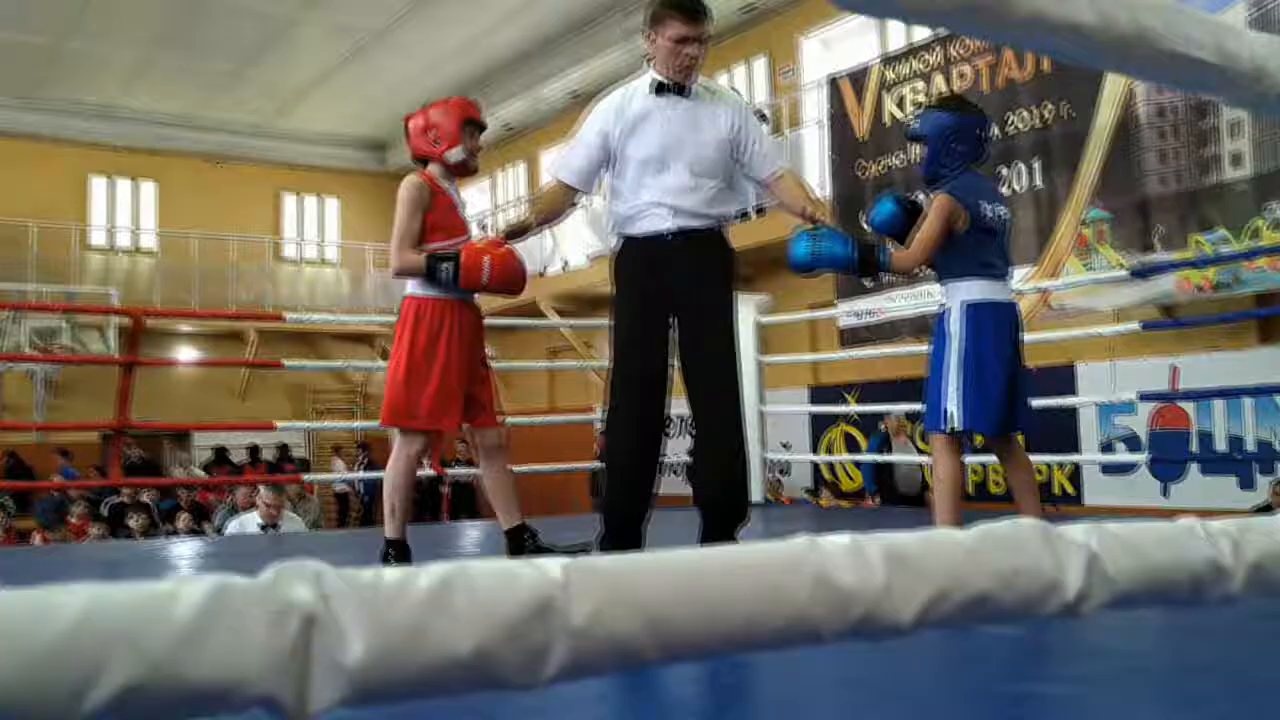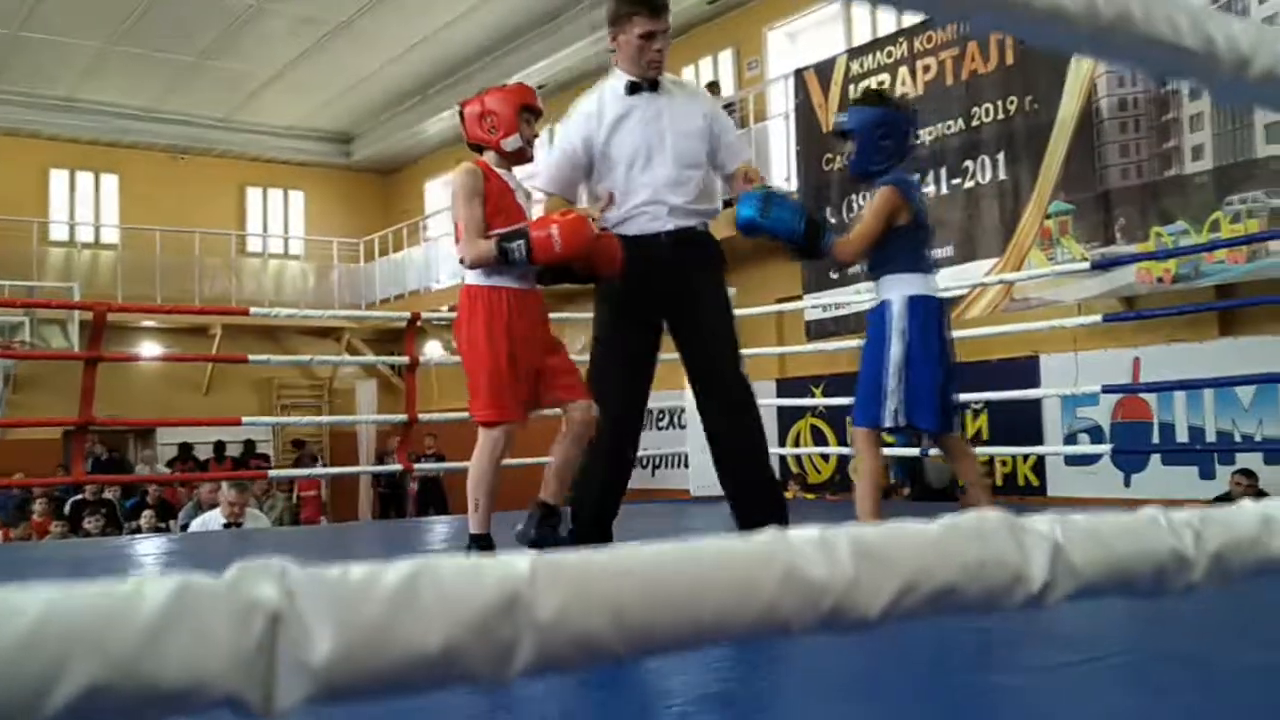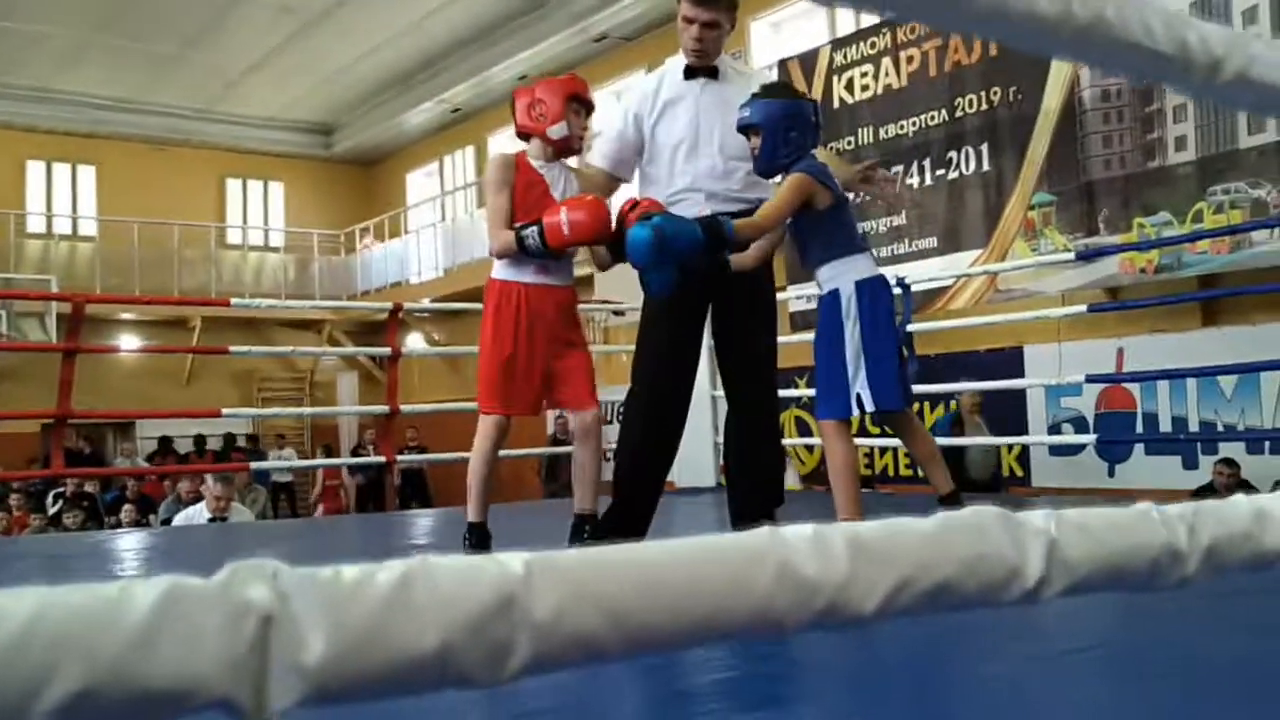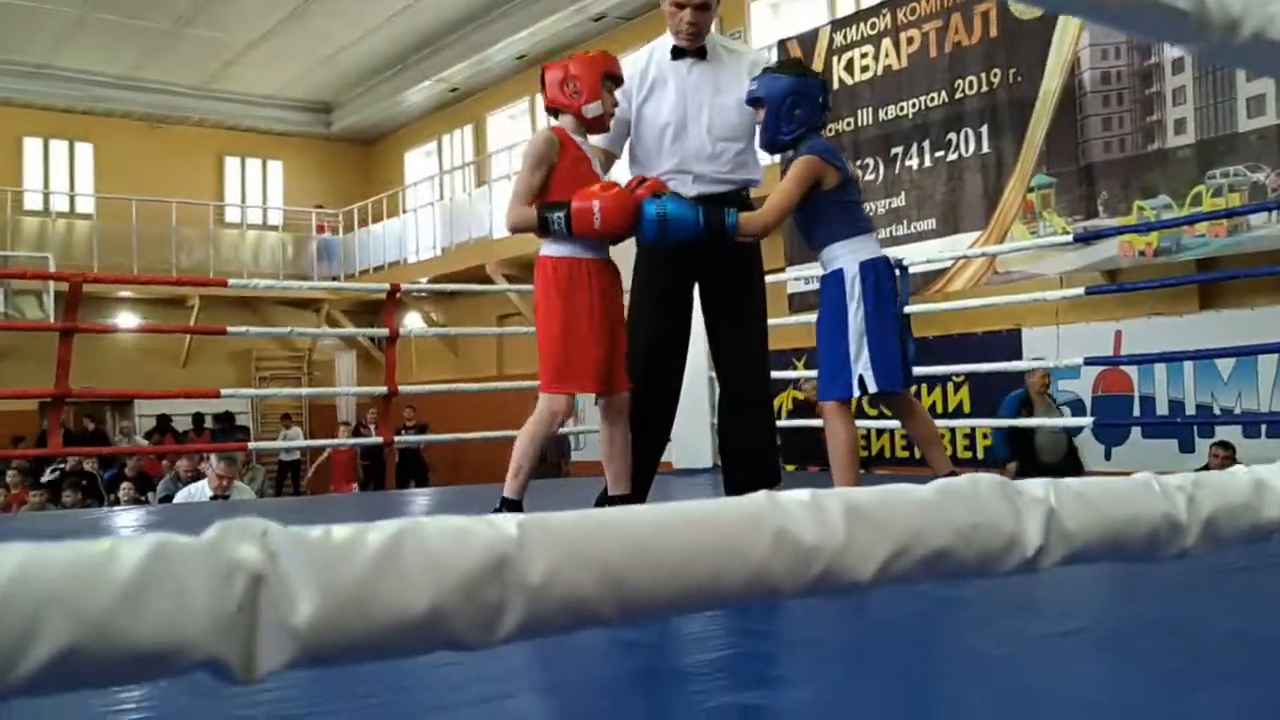
dt=0.7s
person 1, frame 1
left shoulder: (729, 108)
right shoulder: (617, 108)
left elbow: (775, 175)
right elbow: (568, 183)
left wrist: (816, 212)
right wrist: (528, 221)
left hip: (704, 253)
right hip: (642, 256)
left knee: (715, 389)
right knee: (634, 393)
left ankle: (721, 532)
right ankle: (620, 538)
person 1, frame 2
left shoulder: (696, 101)
right shoulder: (591, 112)
left elbow: (737, 167)
right elbow: (555, 197)
left wrist: (759, 193)
left hip: (693, 252)
right hip: (630, 258)
left knee: (724, 386)
right knee: (614, 397)
left ankle: (765, 525)
right ankle: (588, 533)
person 1, frame 3
left shoulder: (757, 89)
right shoulder: (649, 93)
right elbow: (605, 171)
left knee: (752, 381)
right knee: (657, 384)
left ankle: (755, 519)
right ankle: (622, 525)
person 1, frame 4
left shoulder: (748, 66)
right shoulder: (636, 70)
right elbow: (601, 149)
left knee: (743, 360)
right knee: (649, 361)
left ankle: (752, 494)
person 2, frame 1
left shoulder: (450, 193)
right shoulder: (417, 186)
right elbow: (399, 261)
left wrist: (492, 268)
right wrist: (458, 267)
left hip: (461, 322)
right hip: (431, 320)
left knee: (490, 438)
right knee: (415, 439)
left ankle: (521, 543)
right ankle: (394, 553)
person 2, frame 2
left shoulder: (519, 188)
right shoulder: (471, 175)
right elbow: (472, 252)
left wrist: (575, 261)
right wrist: (532, 243)
left hip: (528, 311)
right hip: (488, 309)
left knee: (583, 413)
right knee: (496, 429)
left ankle: (544, 519)
right ankle: (479, 548)
person 2, frame 3
left shoulder: (575, 180)
right shoulder: (505, 167)
left elbow: (600, 255)
right elbow: (498, 242)
right wrist: (551, 232)
left hip: (561, 307)
right hip: (512, 303)
left knee: (589, 417)
right knee: (495, 421)
left ankle: (583, 533)
right ankle: (475, 538)
person 2, frame 4
left shoulder: (589, 152)
right shoulder: (548, 142)
left elbow: (602, 222)
right elbow: (516, 217)
left wrist: (632, 210)
right wrist: (575, 216)
left hip: (601, 279)
right hip: (564, 276)
left knee: (618, 400)
right knee: (556, 401)
left ankle: (619, 510)
right ankle: (507, 510)
person 3, frame 1
left shoulder: (949, 195)
right shoulder: (991, 192)
left elbow: (910, 261)
left wrist: (846, 253)
right wrist: (915, 225)
left hip: (968, 316)
right hip: (1001, 313)
left knee: (944, 436)
right knee: (1004, 437)
person 3, frame 2
left shoulder: (889, 189)
right shoulder: (901, 187)
left elbow: (849, 251)
right elbow: (863, 249)
left wrist: (792, 226)
right wrist: (799, 229)
left hip: (903, 311)
right hip: (922, 310)
left knee: (865, 431)
right knee: (943, 432)
person 3, frame 3
left shoulder: (803, 177)
right shoulder: (803, 178)
left elbow: (756, 227)
right elbow: (757, 255)
left wrist: (694, 235)
left hip: (853, 296)
right hip: (856, 296)
left knee: (832, 420)
right knee: (895, 413)
right ankle: (953, 507)
person 3, frame 4
left shoulder: (811, 158)
right shoulder: (815, 155)
left elbow: (763, 222)
right elbow: (765, 223)
left wrist: (694, 218)
right wrist: (694, 219)
left hip: (855, 278)
right hip: (860, 277)
left knee: (834, 400)
right knee: (894, 394)
